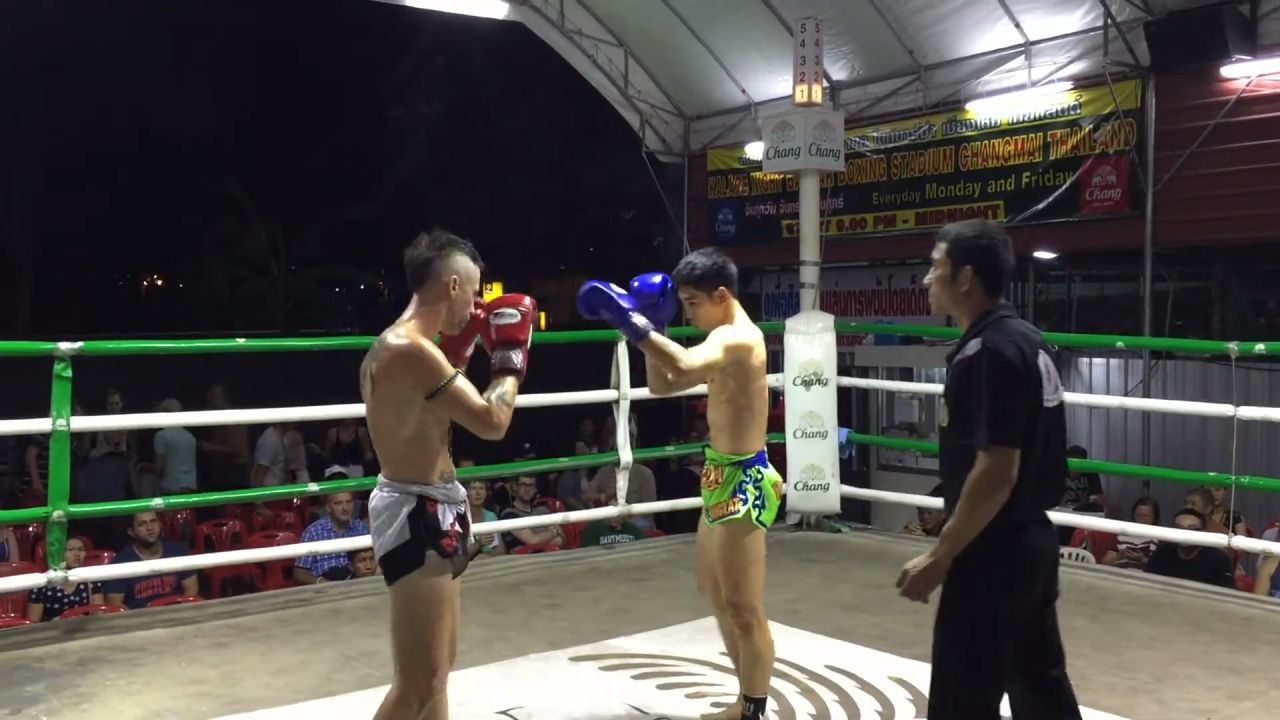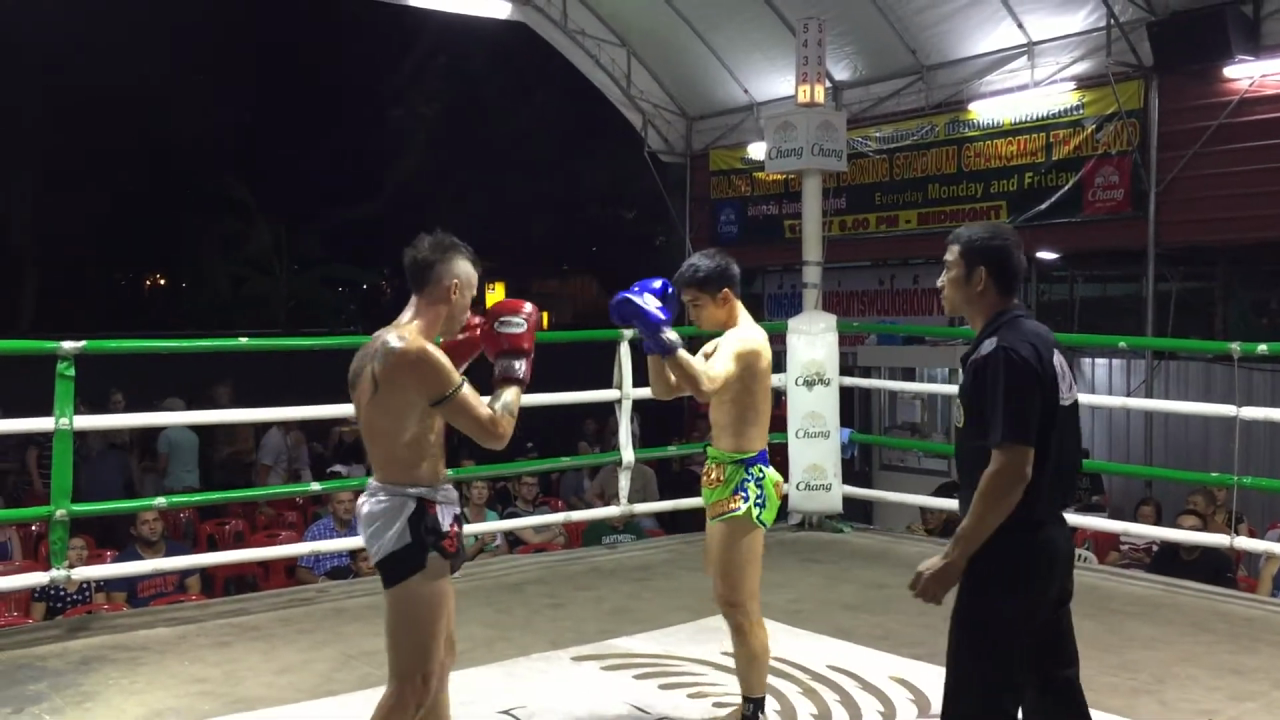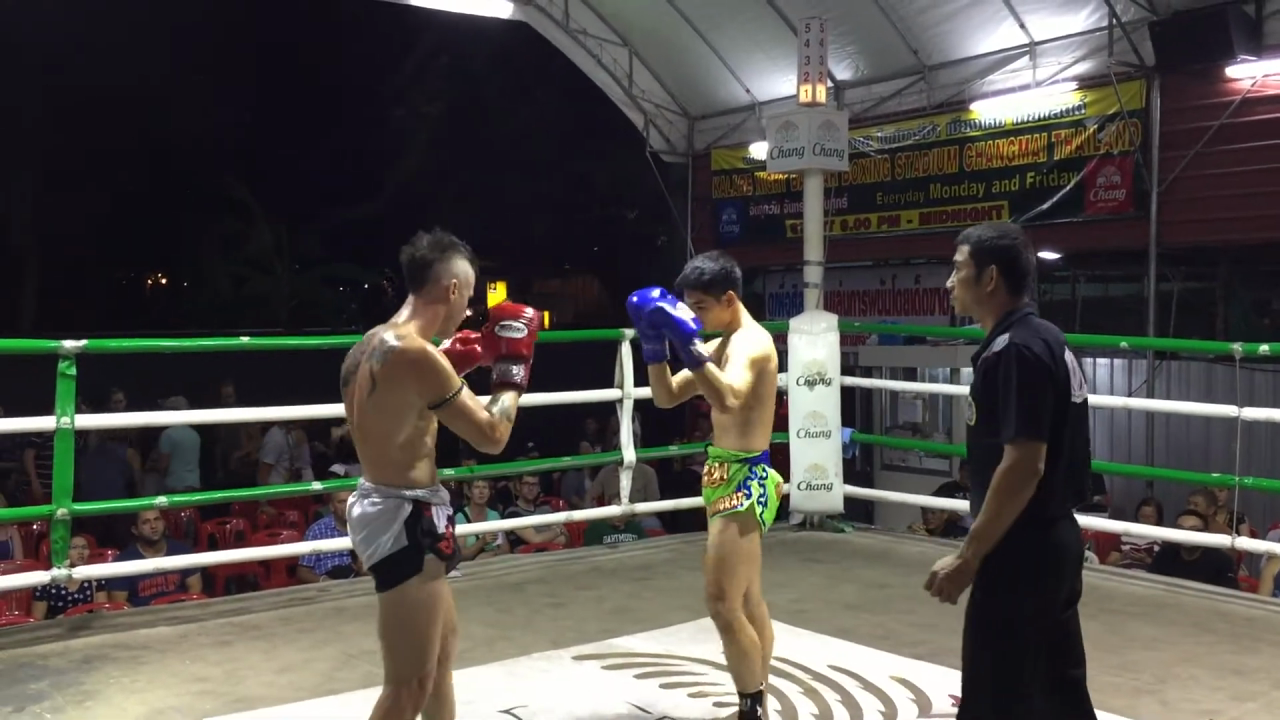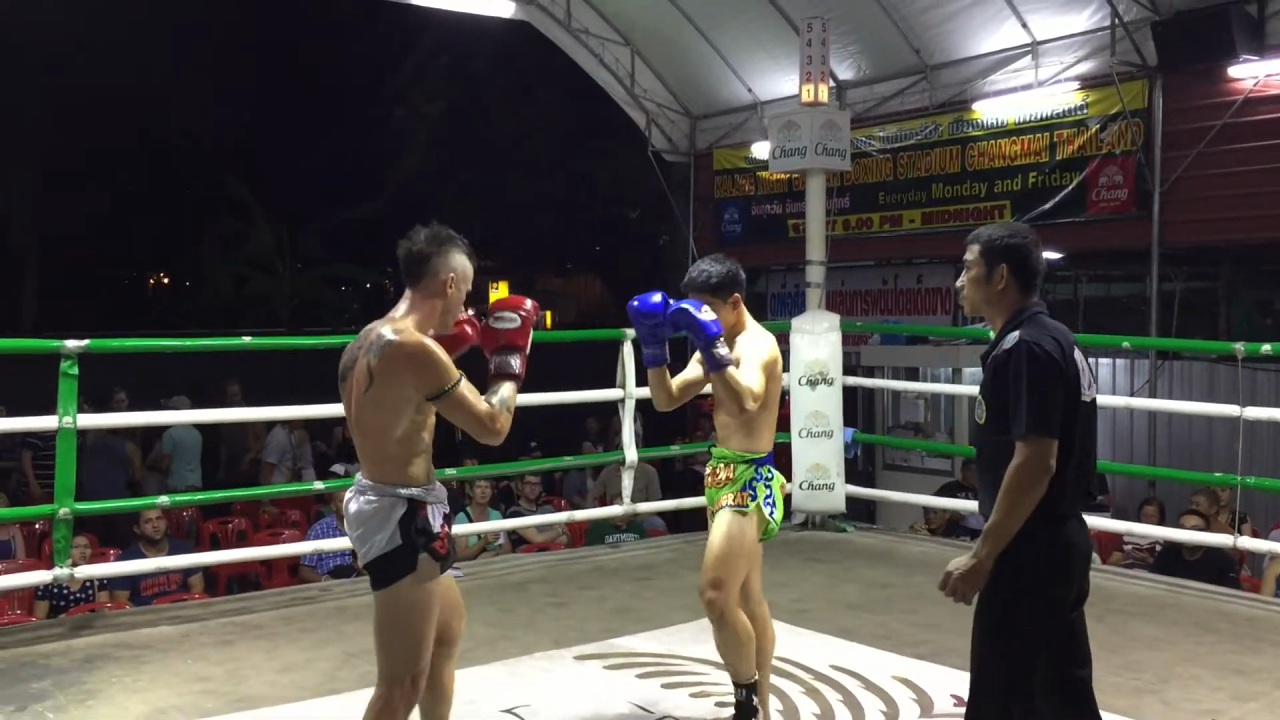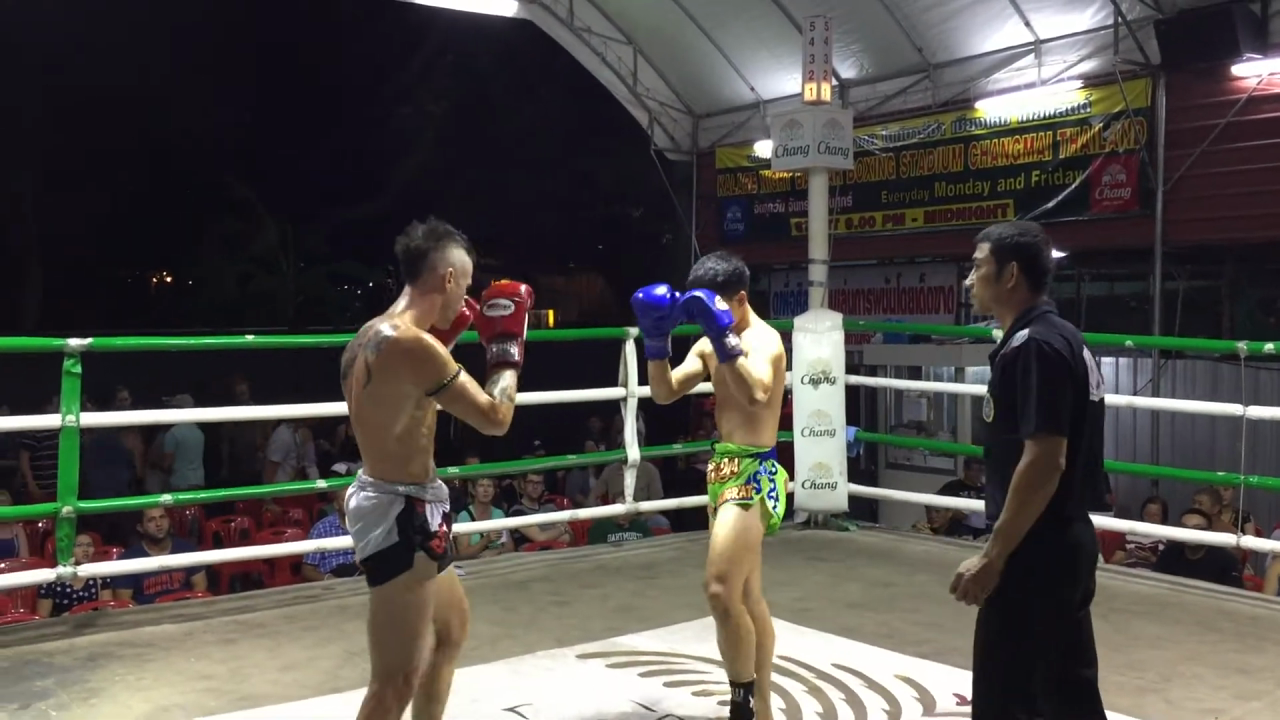
dt=0.1s
person 1, frame 1
left shoulder: (988, 352)
right shoulder: (1024, 341)
left elbow: (995, 471)
left wrist: (939, 556)
left hip: (993, 553)
right hip: (1030, 543)
person 1, frame 2
left shoulder: (1003, 352)
right shoulder: (1036, 341)
left elbow: (1011, 470)
left wrist: (954, 558)
left hip: (1011, 553)
right hip: (1044, 543)
person 1, frame 3
left shoulder: (1014, 349)
right shoulder: (1044, 340)
left elbow: (1023, 465)
left wrist: (968, 556)
left hip: (1022, 552)
right hip: (1054, 542)
person 1, frame 4
left shoulder: (1024, 347)
right shoulder: (1052, 339)
left elbow: (1035, 463)
left wrist: (982, 555)
left hip: (1030, 551)
right hip: (1061, 542)
person 1, frame 5
left shoulder: (1033, 346)
right shoulder: (1060, 338)
left elbow: (1044, 461)
left wrist: (993, 556)
left hip: (1036, 551)
right hip: (1067, 542)
person 2, frame 1
left shoulder: (404, 345)
right shoulder: (411, 351)
right elbow: (491, 422)
left wrist: (458, 349)
right wrist: (511, 352)
left hip: (433, 514)
right hip: (419, 518)
left knee: (438, 664)
person 2, frame 2
left shoulder: (379, 346)
right shoulder: (417, 355)
right elbow: (495, 431)
left wrist: (451, 360)
right wrist: (512, 359)
left hip: (399, 509)
right hip: (412, 519)
left knee: (438, 658)
person 2, frame 3
left shoulder: (371, 344)
right shoulder: (416, 355)
right elbow: (492, 436)
left wrist: (449, 367)
right wrist: (511, 364)
left hip: (385, 508)
right hip: (407, 520)
left knee: (443, 644)
person 2, frame 4
left shoulder: (369, 339)
right shoulder: (412, 348)
right elbow: (492, 427)
left wrist: (443, 351)
right wrist: (508, 354)
left hip: (385, 505)
right hip: (404, 518)
left knee: (448, 632)
person 2, frame 5
left shoulder: (372, 335)
right shoulder: (411, 344)
right elbow: (494, 418)
left wrist: (440, 340)
right wrist: (506, 342)
left hip: (388, 504)
right hip: (403, 515)
left knee: (453, 627)
person 3, frame 1
left shoulder: (739, 339)
right shoulder: (722, 344)
left elbow: (686, 364)
right elbow: (663, 383)
left wrist: (632, 320)
right wrist: (653, 325)
left hip: (741, 480)
right hip: (721, 477)
left knee: (744, 610)
right knee: (715, 591)
person 3, frame 2
left shoulder: (745, 340)
right shoulder: (720, 343)
left elbow: (705, 386)
right elbow: (666, 388)
left wrist: (664, 330)
right wrist: (652, 335)
left hip: (742, 479)
right hip: (723, 477)
left knee: (738, 607)
right knee: (737, 601)
person 3, frame 3
left shoulder: (753, 344)
right shoulder: (718, 346)
left elbow: (728, 399)
right elbow: (666, 397)
left wrist: (688, 341)
right wrist: (653, 343)
left hip: (744, 478)
right hip: (723, 476)
left knee: (723, 603)
right knee: (745, 600)
person 3, frame 4
left shoulder: (758, 344)
right shoulder: (711, 351)
left elbow: (748, 401)
right elbow: (666, 399)
left wrist: (715, 344)
right wrist: (653, 345)
left hip: (749, 480)
right hip: (721, 475)
left knee: (715, 594)
right knee: (746, 599)
person 3, frame 5
left shoulder: (764, 339)
right shoulder: (708, 345)
left elbow: (757, 392)
right elbow: (665, 392)
left wrist: (725, 335)
right wrist: (656, 339)
left hip: (752, 475)
right hip: (723, 471)
left knee: (721, 590)
right knee: (746, 596)
